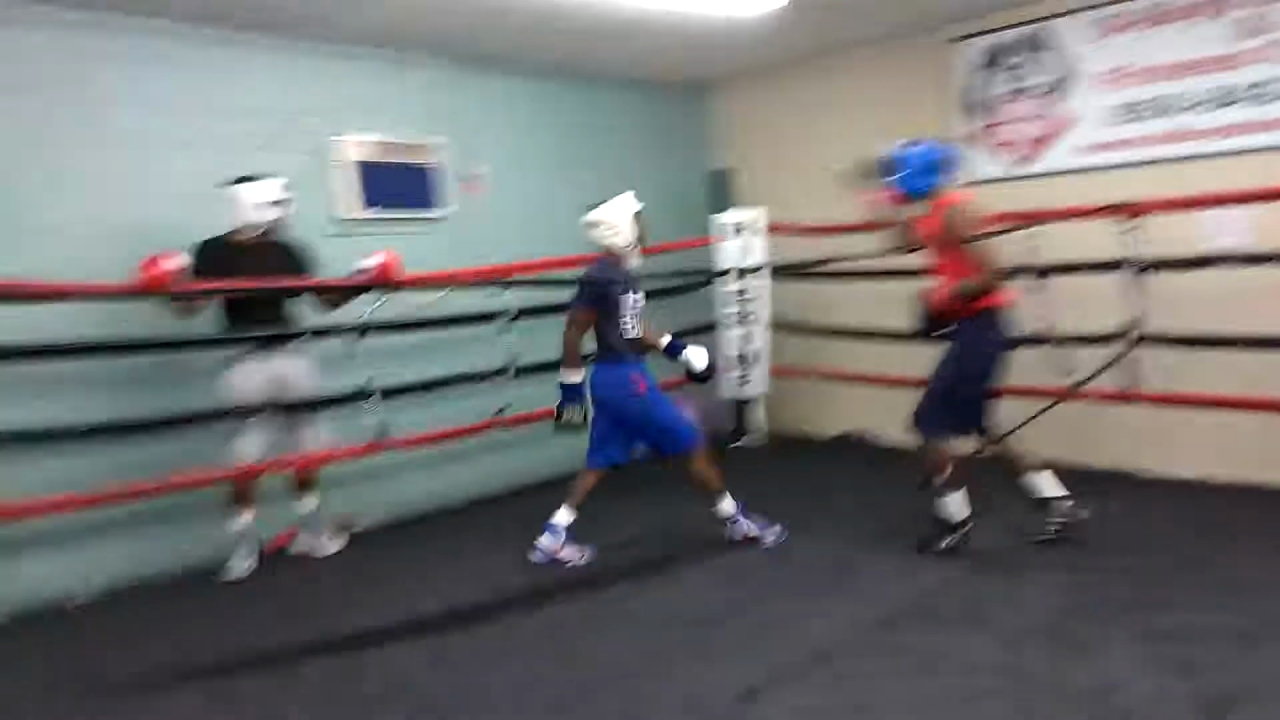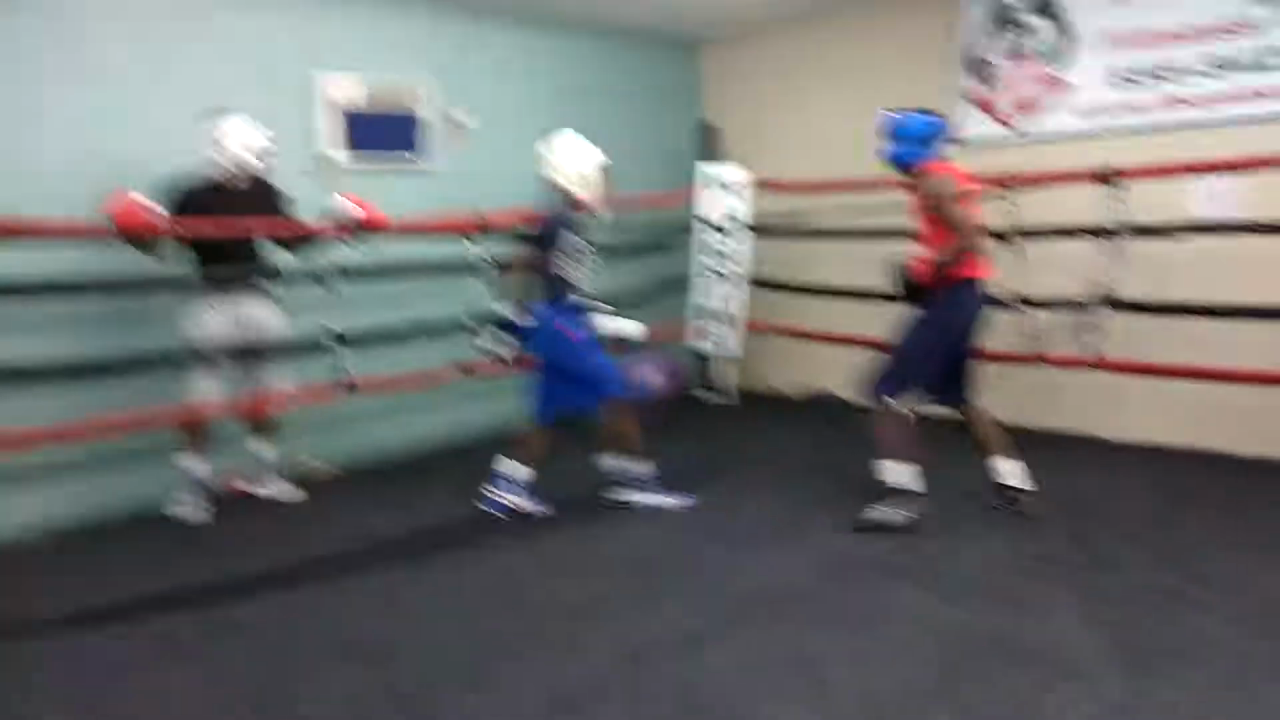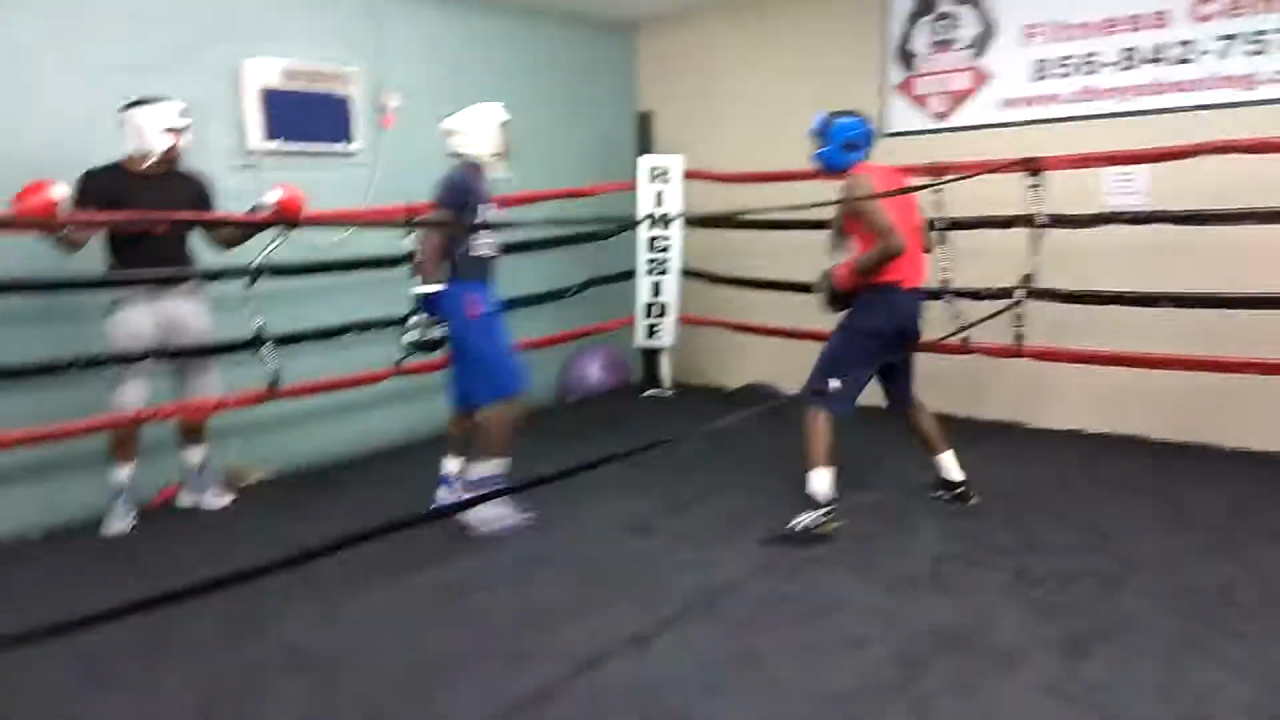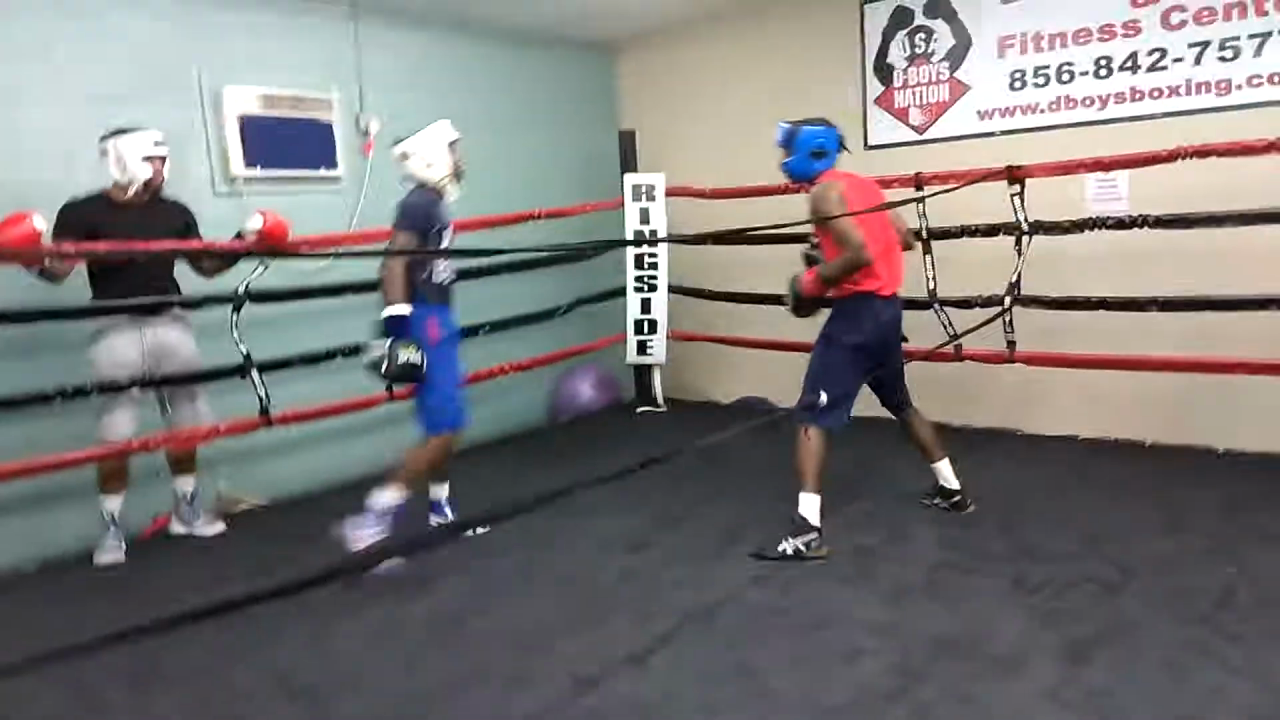
dt=0.1s
person 1, frame 1
left shoulder: (952, 211)
right shoulder: (937, 212)
left elbow: (991, 273)
right elbow: (911, 240)
left wrist: (943, 298)
left hip: (978, 325)
right hip: (976, 325)
left knee: (930, 423)
right knee: (972, 427)
left ankle: (955, 519)
right ankle: (1056, 501)
person 1, frame 2
left shoulder: (935, 180)
right shoulder: (951, 176)
left elbow: (970, 237)
left wrist: (926, 267)
left hip: (951, 295)
right hip: (964, 296)
left knee: (888, 390)
right knee: (955, 396)
left ankle: (904, 493)
right ankle: (1015, 485)
person 1, frame 3
left shoulder: (857, 184)
right shoulder: (889, 178)
left elbow: (895, 243)
right elbow: (922, 242)
left wrist: (848, 274)
left hip: (881, 299)
right hip: (904, 299)
left knee: (822, 397)
right knee: (902, 396)
left ankle: (821, 503)
right ankle: (955, 481)
person 1, frame 4
left shoulder: (826, 192)
right shoulder: (861, 186)
left elbow: (859, 254)
right elbow: (904, 237)
left wrist: (813, 281)
left hip: (857, 308)
right hip: (885, 305)
left knee: (812, 413)
right knee: (899, 403)
left ankle: (807, 528)
right ankle: (951, 489)
person 2, frame 1
left shoulder: (286, 252)
right shoulder: (215, 253)
left elbow: (326, 299)
right elbow: (190, 307)
right wrist: (172, 288)
left hip: (290, 356)
right hip: (249, 362)
left knee: (308, 450)
right knee: (247, 460)
left ankle: (312, 529)
right ankle: (243, 545)
person 2, frame 2
left shoulder: (264, 193)
right shoulder: (197, 197)
left elbow: (292, 239)
right elbow: (164, 241)
right wrist: (141, 232)
left hip: (257, 299)
right hip: (214, 303)
left knee: (266, 393)
right knee: (206, 399)
left ankle: (264, 472)
right ankle: (191, 485)
person 2, frame 3
left shoulder: (189, 186)
right shoulder: (102, 182)
left elbow: (223, 237)
right elbow: (76, 240)
left wrist: (261, 217)
right wrist: (55, 223)
left hip: (184, 298)
right hip: (135, 302)
left knee: (197, 399)
right knee: (129, 406)
left ankle: (196, 483)
right ankle: (121, 499)
person 2, frame 4
left shoulder: (176, 212)
right shoulder: (84, 212)
left elbow: (208, 266)
right elbow: (59, 271)
left wrist: (245, 243)
right wrist: (37, 260)
left hip: (171, 325)
right hip: (120, 331)
left knee: (186, 427)
right knee: (118, 436)
left ankle: (187, 512)
right ankle: (113, 529)
person 3, frame 1
left shoulder: (623, 273)
right shoulder: (602, 277)
right elbow: (573, 336)
left wrist: (676, 348)
right wrist: (570, 389)
left hip: (621, 375)
right hip: (624, 380)
left knee: (602, 463)
right knee: (693, 445)
left ankle: (552, 538)
right ankle: (737, 522)
person 3, frame 2
left shoulder: (573, 219)
right shoulder: (558, 219)
left wrist: (601, 318)
right wrist: (512, 323)
left hip: (564, 323)
right hip: (558, 327)
left knee: (551, 417)
right knee: (620, 396)
left ankle: (504, 488)
right ankle: (635, 482)
person 3, frame 3
left shoulder: (475, 185)
right shoulder: (463, 184)
right elbow: (431, 241)
right wrist: (433, 302)
left hip: (475, 299)
right hip: (469, 302)
left knee: (472, 402)
right knee: (506, 397)
left ankle: (451, 487)
right ankle: (481, 493)
person 3, frame 4
left shoulder: (431, 203)
right shoulder: (420, 204)
left elbow: (402, 266)
right elbow: (394, 266)
left wrist: (390, 331)
right wrist: (398, 330)
left hip: (437, 324)
right hip: (427, 328)
left knee: (449, 422)
right knee: (443, 435)
left ankle: (440, 511)
right ankle: (376, 518)
